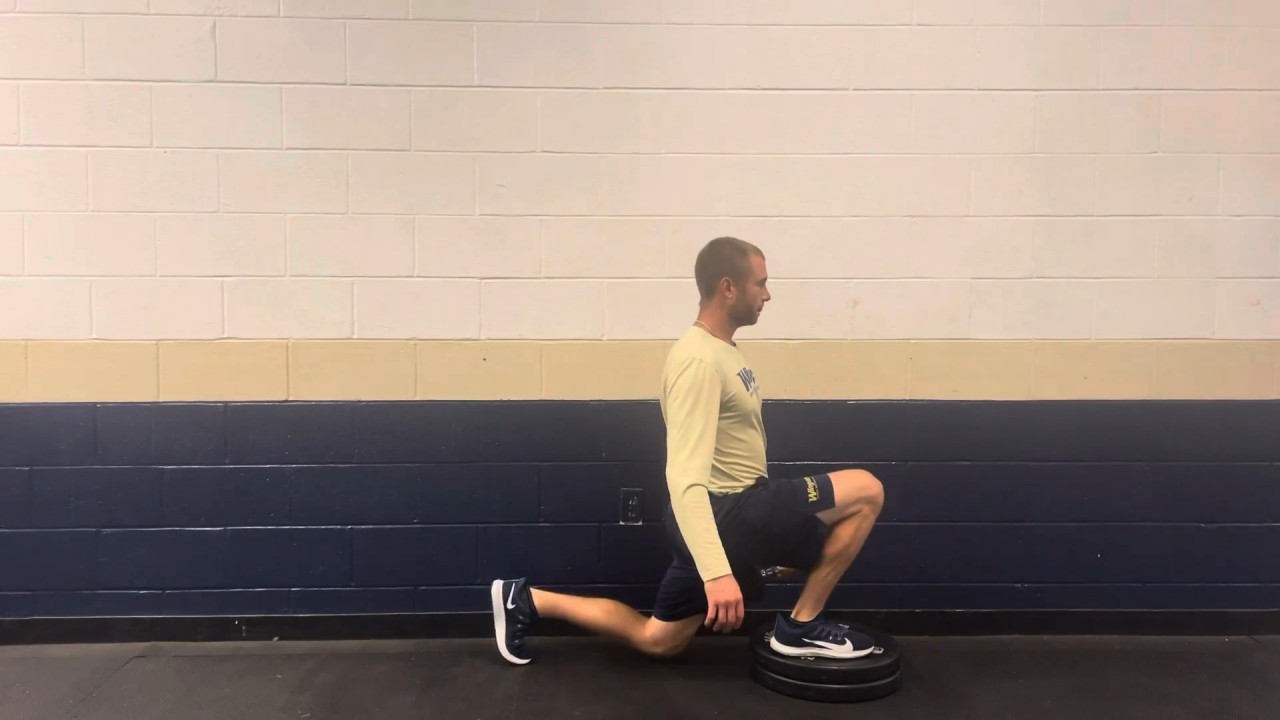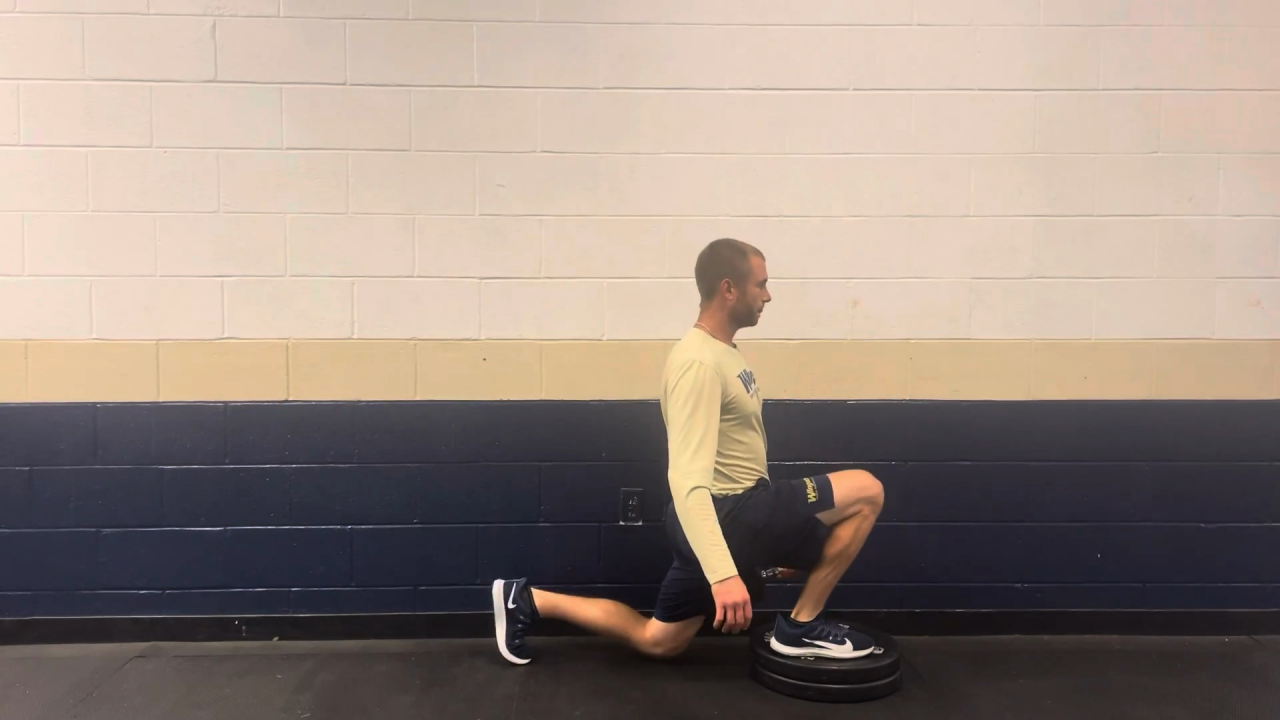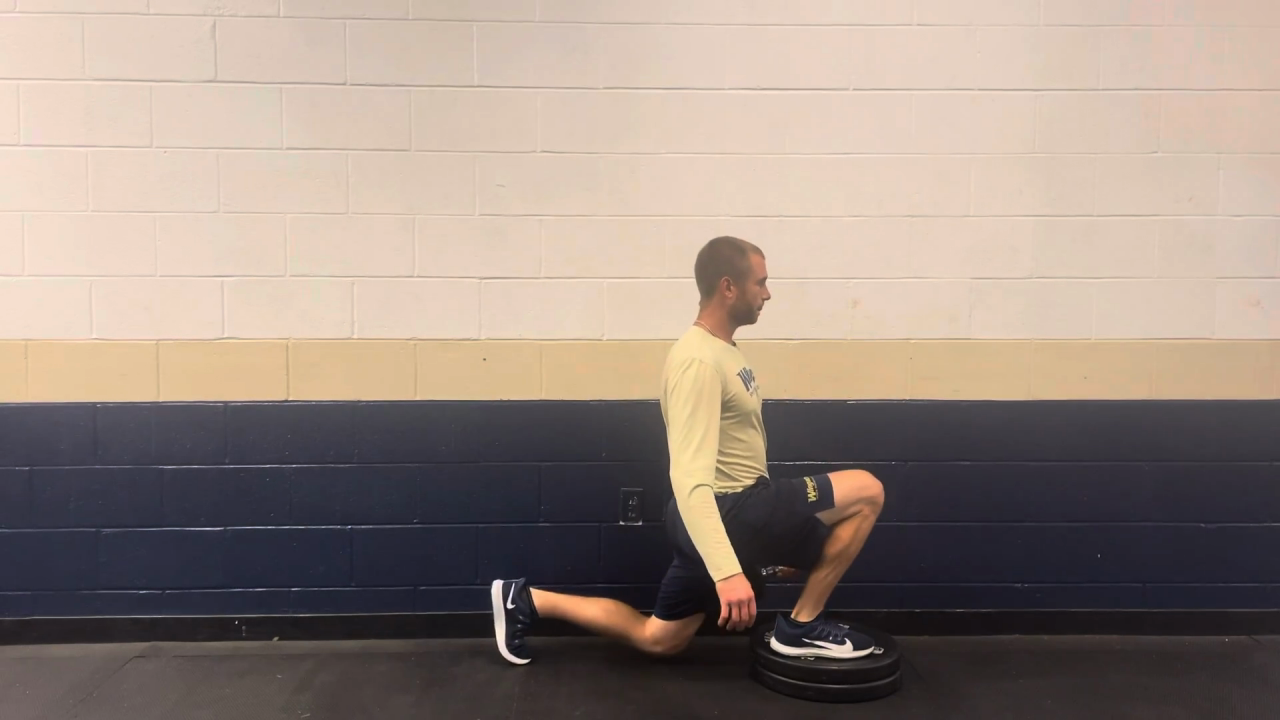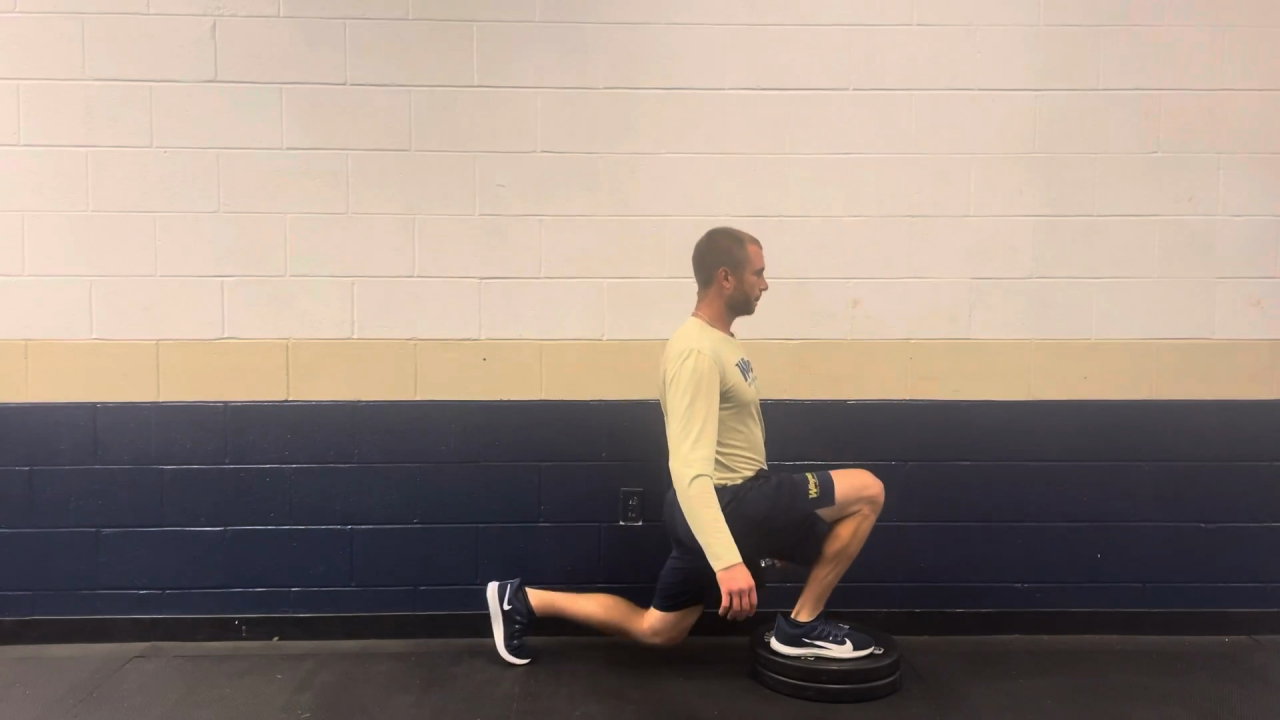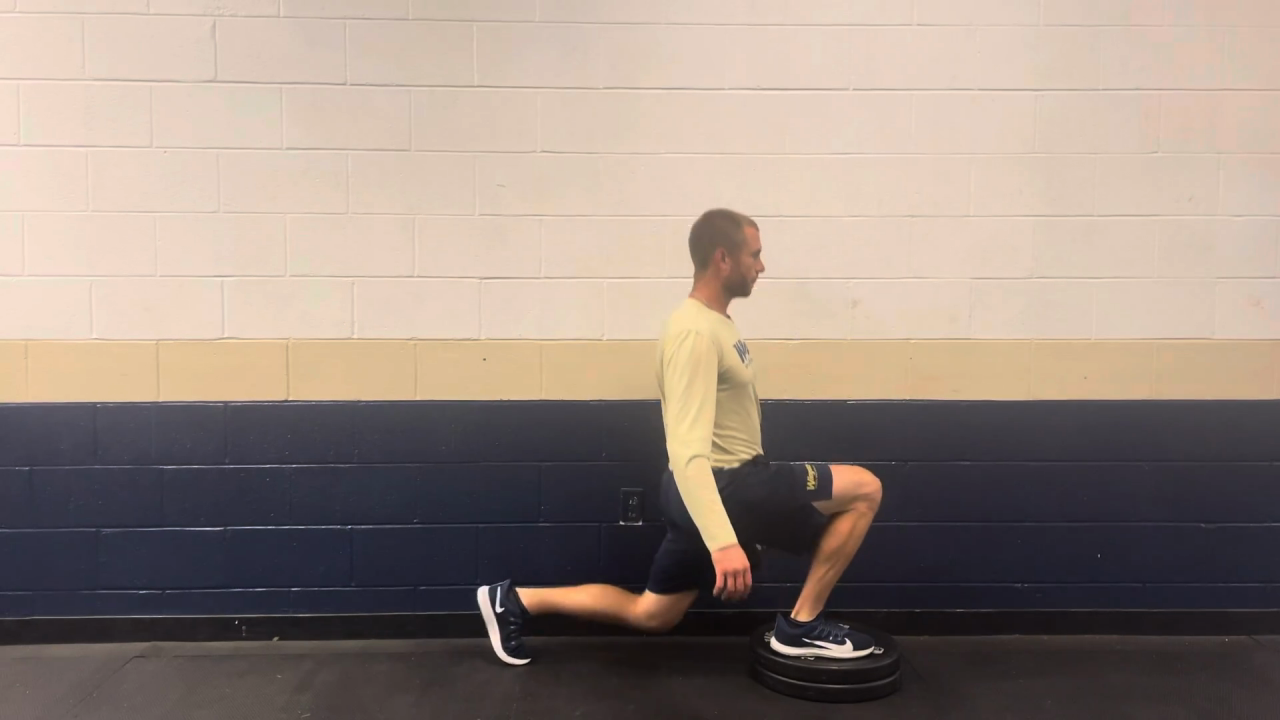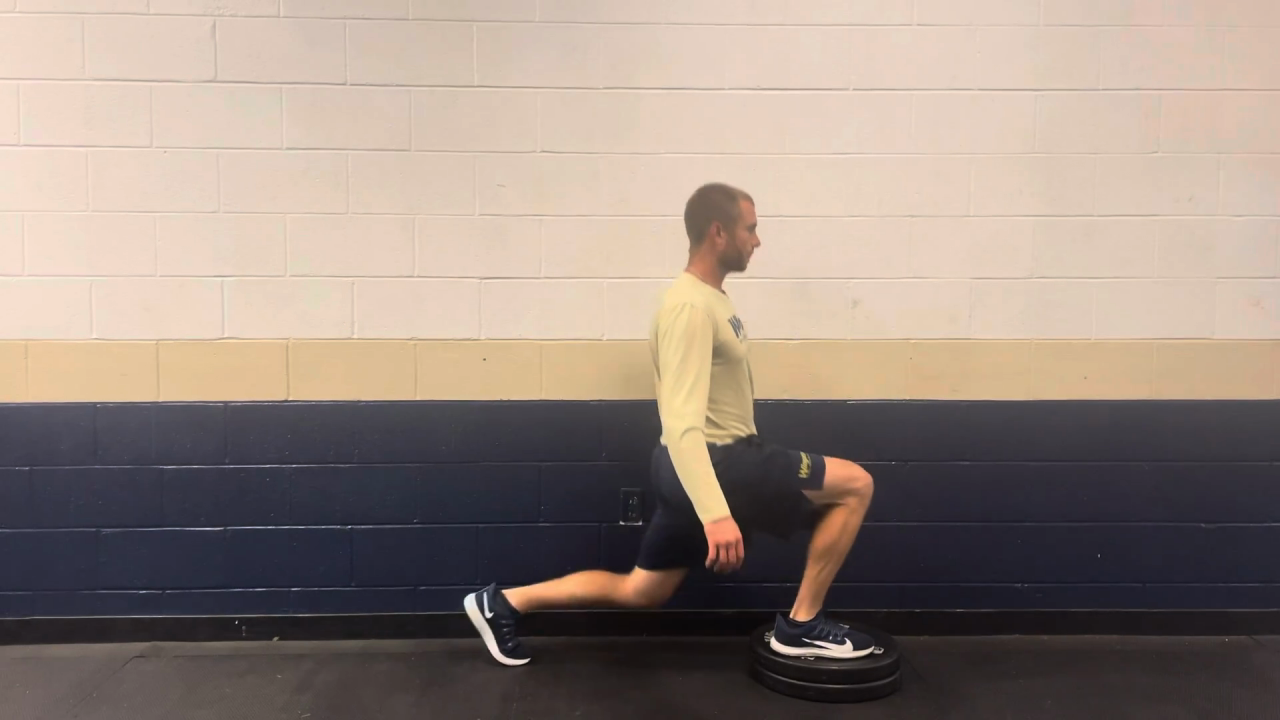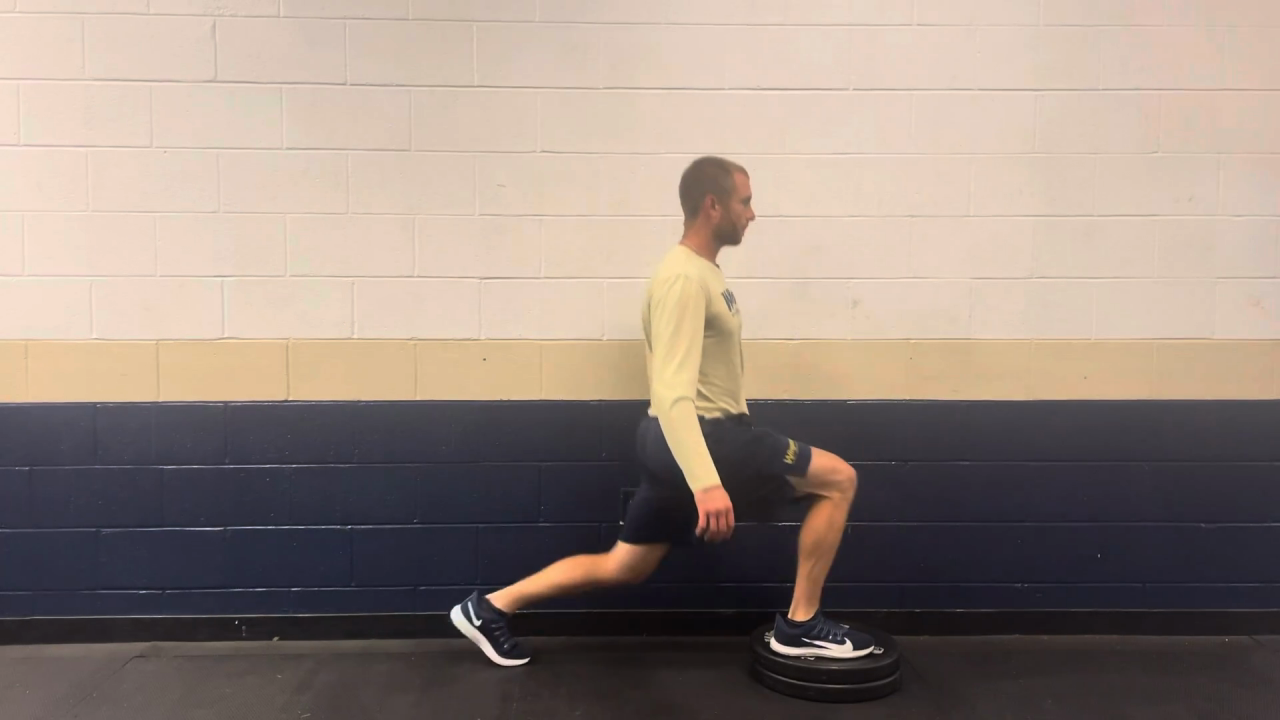
dt=0.1s
person 1, frame 1
left shoulder: (720, 350)
right shoulder: (699, 362)
right elbow: (685, 478)
left wrist: (774, 537)
right wrist: (717, 573)
left hip: (735, 508)
right hip: (729, 514)
left knee: (658, 639)
right knee: (866, 491)
left ankle: (524, 601)
right ankle: (803, 624)
person 1, frame 2
left shoulder: (721, 352)
right shoulder: (699, 364)
right elbow: (688, 481)
left wrist: (773, 535)
right wrist: (723, 575)
left hip: (734, 509)
right hip: (729, 516)
left knee: (659, 641)
right knee: (866, 492)
left ankle: (526, 601)
right ankle: (803, 624)
person 1, frame 3
left shoulder: (720, 350)
right shoulder: (699, 363)
right elbow: (691, 481)
left wrist: (772, 534)
right wrist: (727, 572)
left hip: (733, 508)
right hip: (730, 513)
left knee: (659, 638)
right knee: (865, 492)
left ankle: (523, 601)
right ankle: (803, 625)
person 1, frame 4
left shoulder: (718, 341)
right shoulder: (697, 352)
right elbow: (691, 471)
left wrist: (772, 525)
right wrist: (728, 561)
left hip: (733, 501)
right hip: (728, 507)
left knee: (657, 629)
right knee: (866, 492)
left ankle: (520, 601)
right ankle: (803, 624)
person 1, frame 5
left shoulder: (714, 322)
right shoulder: (696, 333)
right elbow: (688, 452)
right wrist: (723, 541)
left hip: (724, 484)
right hip: (726, 487)
left knee: (654, 612)
right knee: (863, 490)
left ankle: (513, 602)
right ankle: (803, 625)
person 1, frame 6
left shoulder: (709, 298)
right shoulder: (691, 306)
right elbow: (683, 424)
left wrist: (735, 493)
right wrist: (716, 514)
left hip: (717, 461)
right hip: (715, 466)
left knee: (641, 589)
right knee: (855, 485)
left ankle: (503, 603)
right ankle: (803, 624)
person 1, frame 7
left shoulder: (702, 272)
right shoulder: (685, 278)
right elbow: (673, 392)
left wrist: (747, 451)
right wrist: (707, 480)
left hip: (690, 438)
right hip: (700, 437)
left knee: (624, 566)
right knee: (836, 479)
left ankle: (489, 608)
right ankle: (802, 625)
